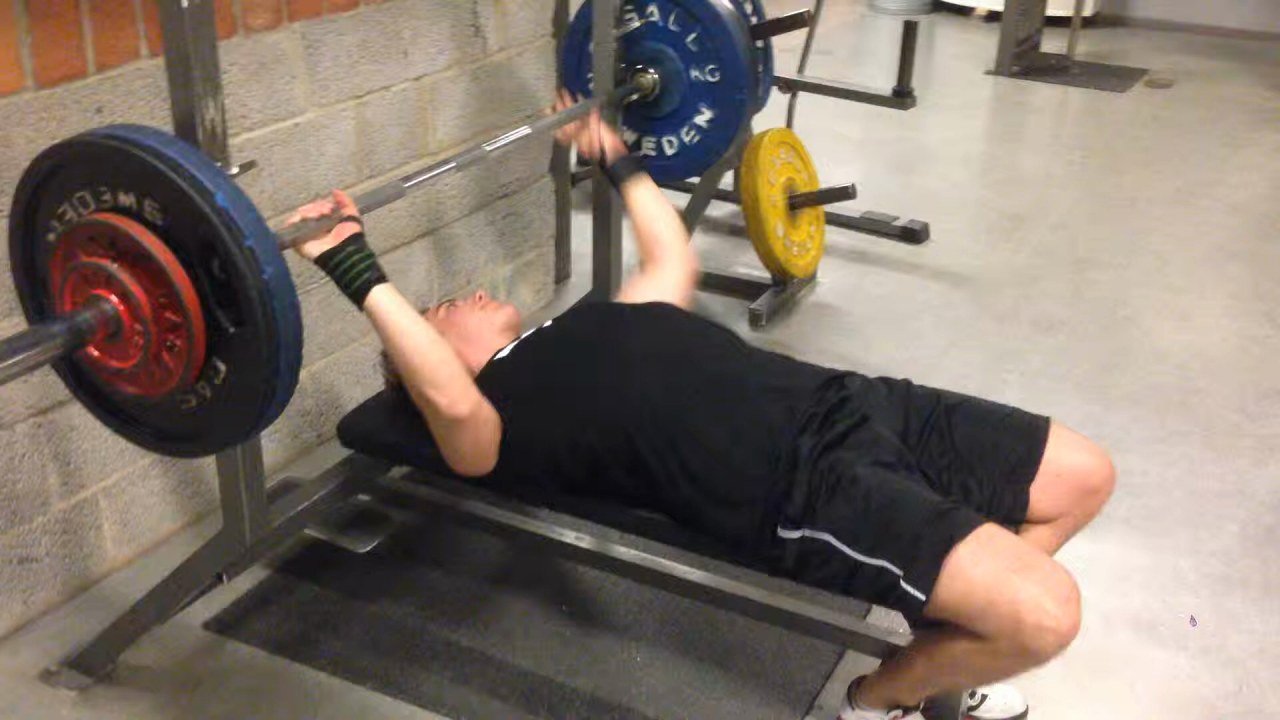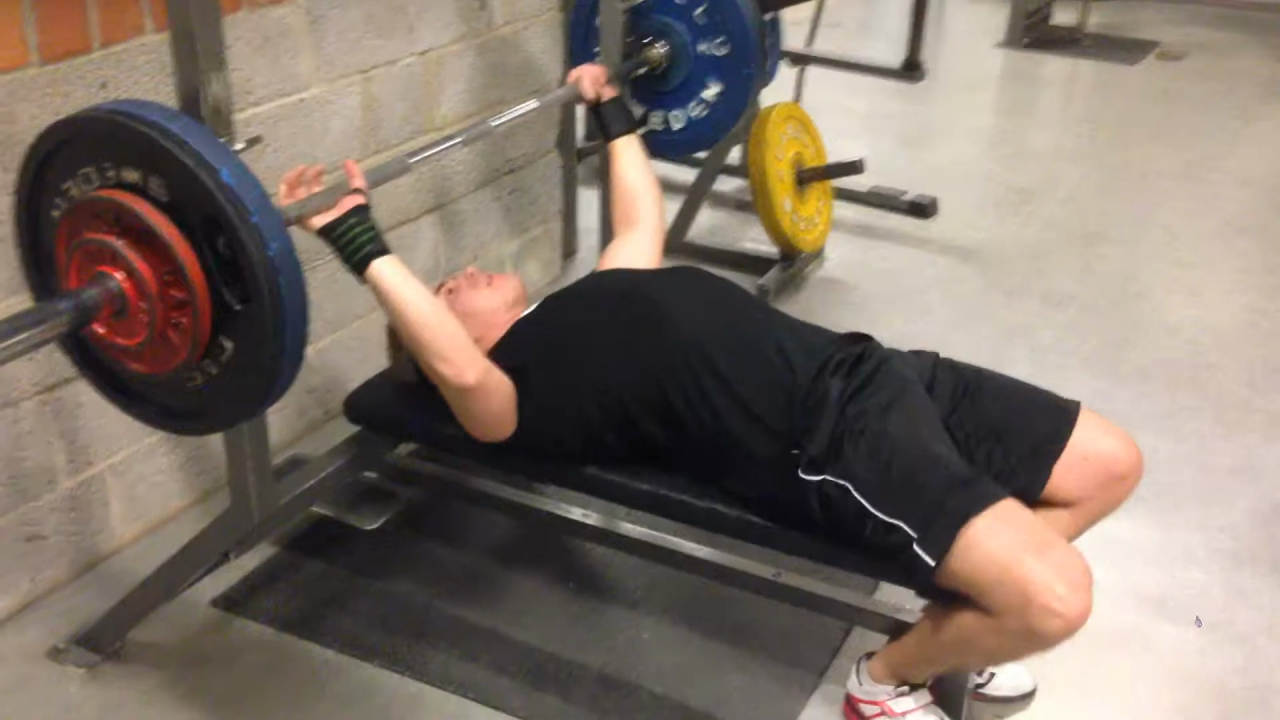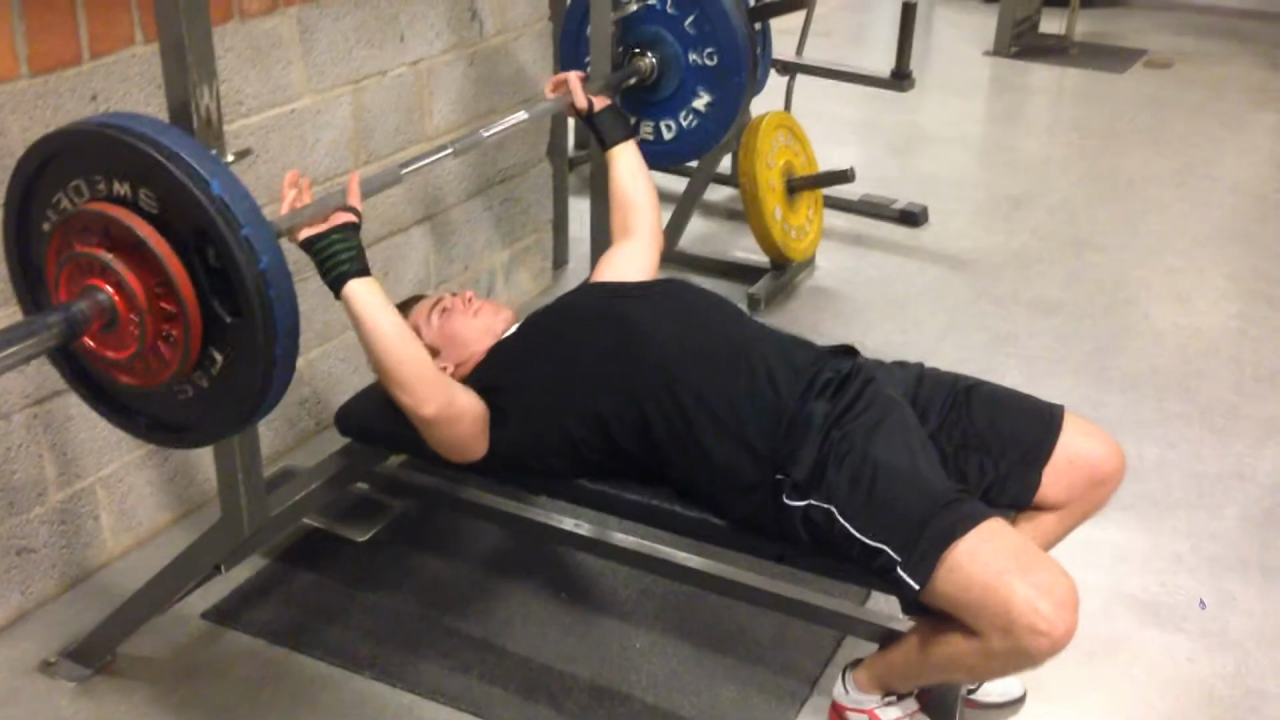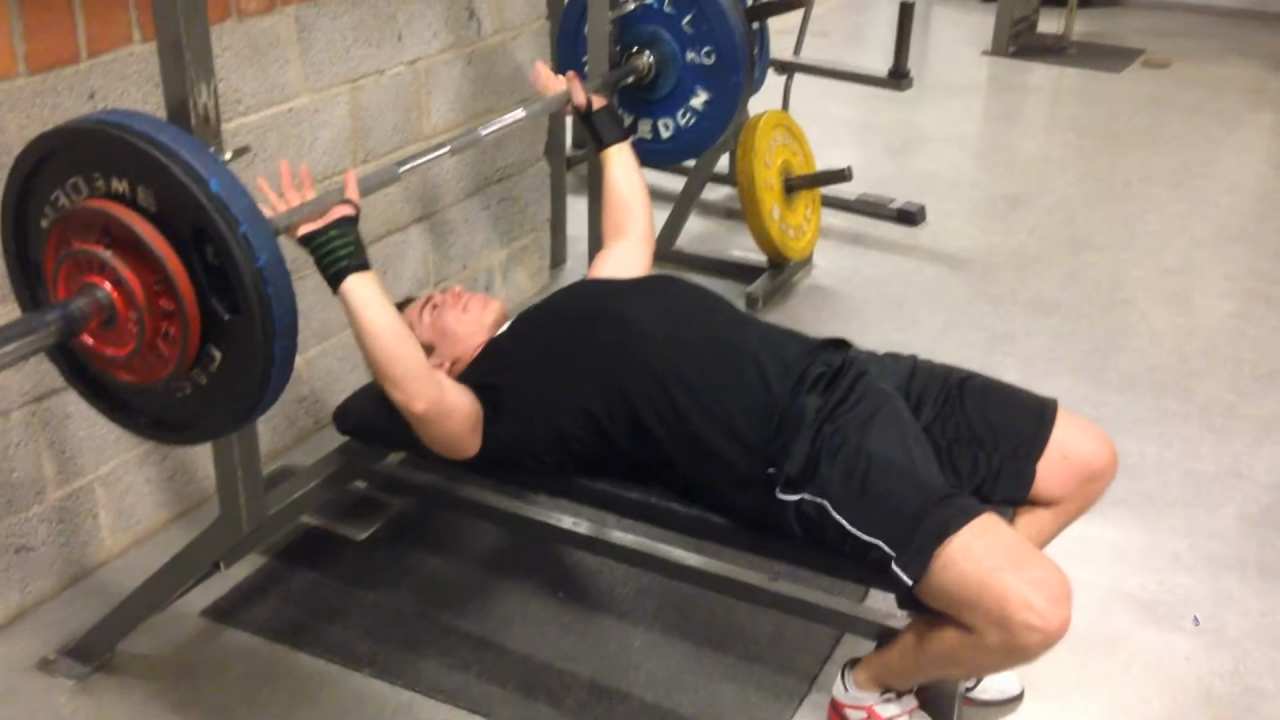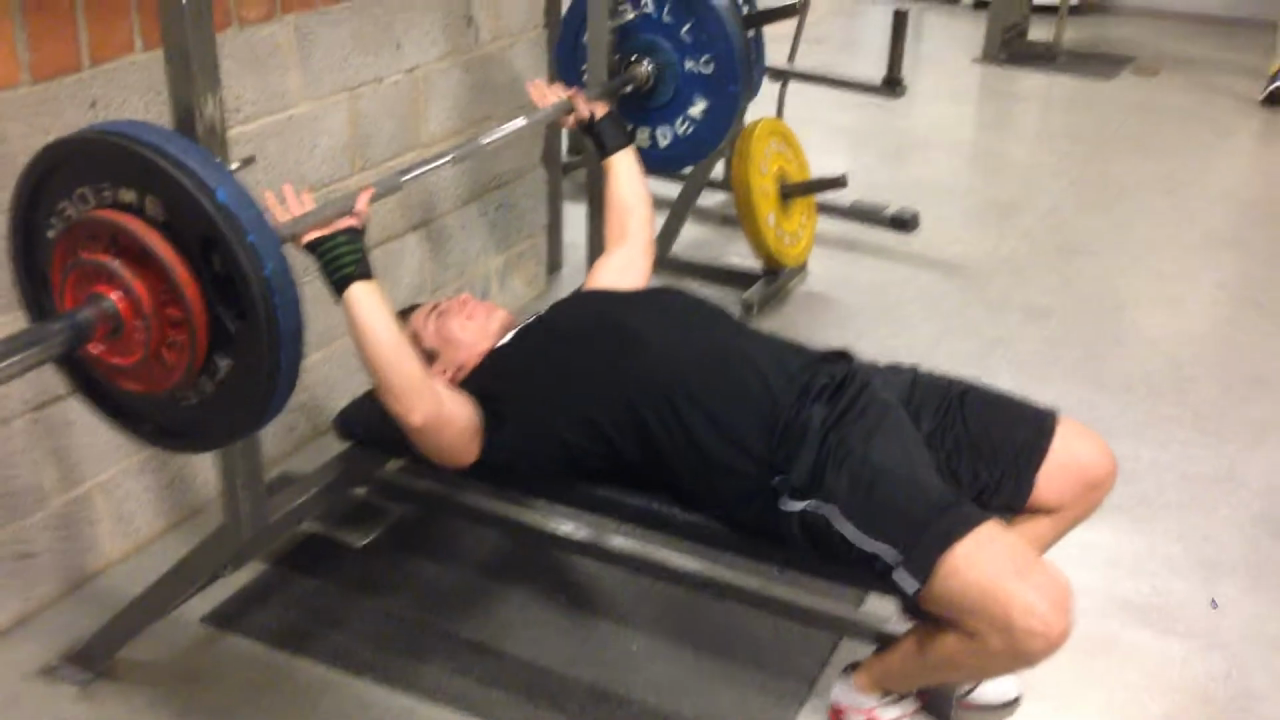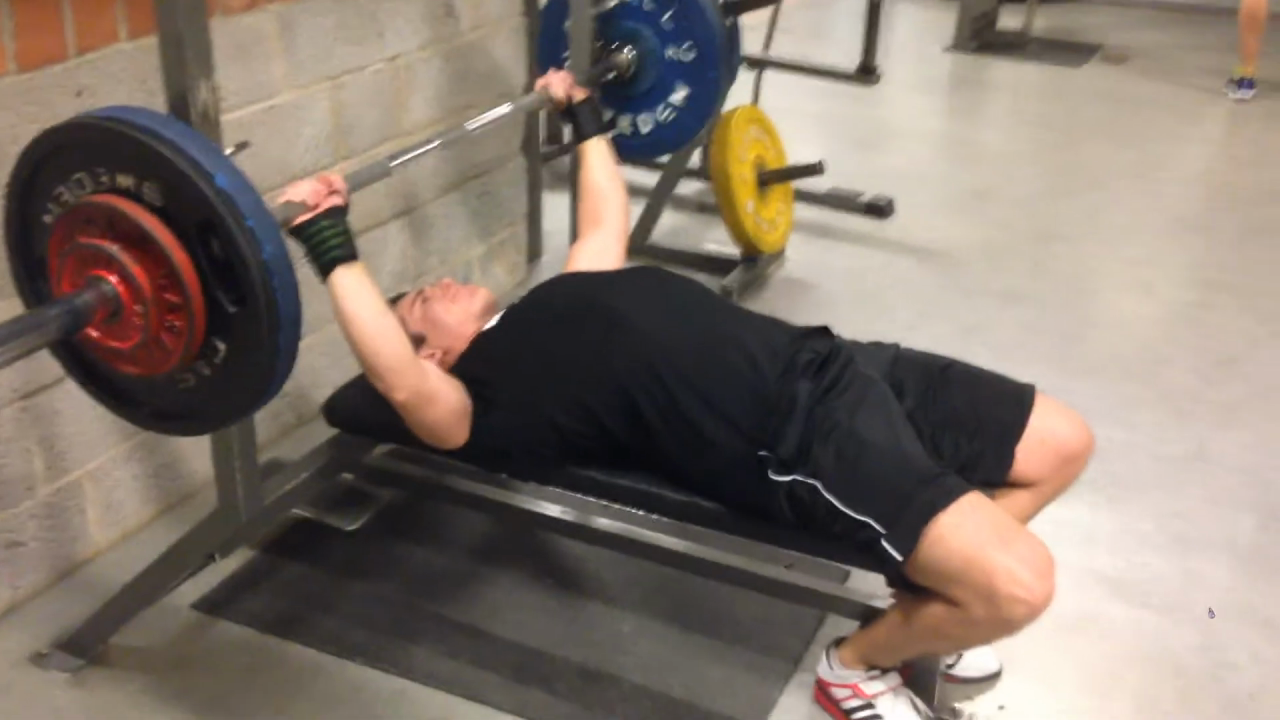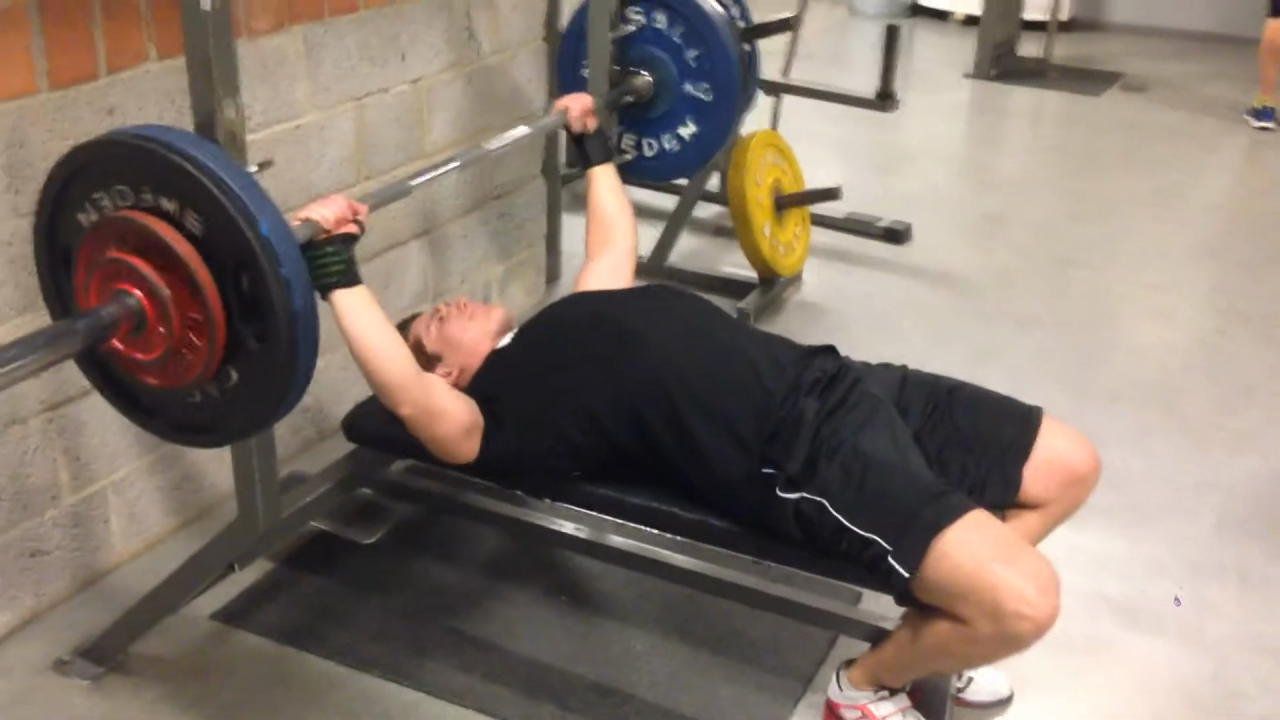
dt=0.4s
person 1, frame 1
left shoulder: (577, 329)
right shoulder: (494, 417)
left elbow: (674, 258)
right elbow: (451, 401)
left wrist: (620, 167)
right wrist: (358, 275)
left hip: (841, 407)
right hip: (801, 489)
left knee: (1084, 477)
right knee: (1042, 619)
left ankle: (945, 650)
person 1, frame 2
left shoulder: (584, 304)
right shoulder: (513, 391)
left elbow: (642, 222)
right elbow: (458, 370)
left wrist: (611, 114)
right wrist: (362, 247)
left hip: (859, 372)
right hip: (823, 441)
left knee: (1111, 464)
right knee: (1052, 600)
left ankle: (949, 620)
person 1, frame 3
left shoulder: (573, 317)
right shoulder: (496, 408)
left elbow: (640, 234)
right elbow: (426, 402)
left wrist: (605, 120)
right wrist: (342, 265)
left hip: (845, 384)
right hip: (808, 459)
left knee: (1094, 467)
right knee: (1038, 621)
left ankle: (948, 623)
person 1, frame 4
left shoulder: (566, 315)
right shoulder: (490, 405)
left elbow: (634, 232)
right elbow: (418, 400)
left wrist: (600, 119)
right wrist: (342, 259)
left hip: (839, 377)
right hip: (801, 452)
left knee: (1087, 462)
right knee: (1031, 616)
left ankle: (941, 624)
person 1, frame 5
left shoulder: (568, 322)
right shoulder: (495, 411)
left elbow: (632, 241)
right elbow: (415, 411)
left wrist: (602, 128)
right wrist: (346, 267)
left hip: (839, 388)
right hip: (804, 466)
left knee: (1085, 471)
right knee: (1033, 621)
left ankle: (938, 622)
person 1, frame 6
left shoulder: (549, 308)
right shoulder: (487, 398)
left elbow: (607, 224)
right elbow: (403, 387)
left wrist: (583, 118)
right wrist: (330, 247)
left hip: (821, 365)
right hip: (788, 438)
left knee: (1062, 446)
right knee: (1016, 589)
left ankle: (924, 605)
person 1, frame 7
left shoulder: (557, 330)
right shoulder: (496, 412)
left elbow: (616, 244)
right elbow: (411, 402)
left wrist: (591, 143)
right wrist: (333, 270)
right hip: (792, 457)
left knee: (1071, 470)
right knee: (1021, 605)
left ankle: (930, 630)
